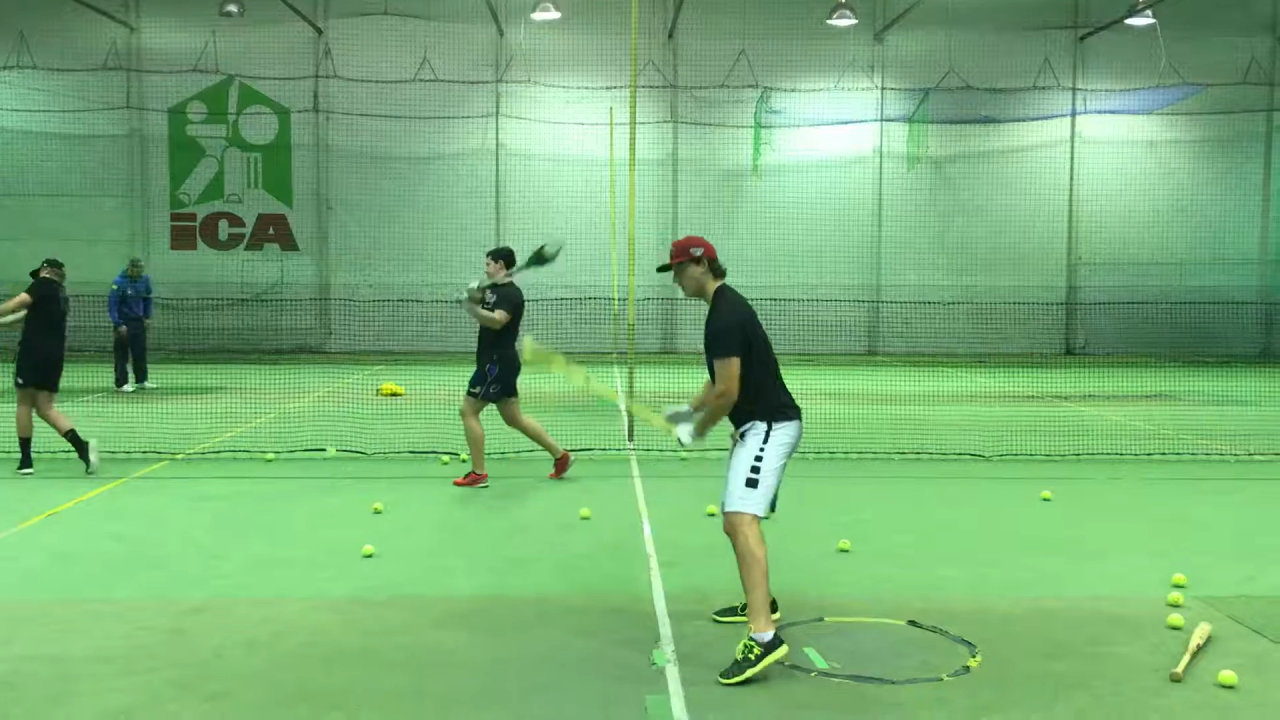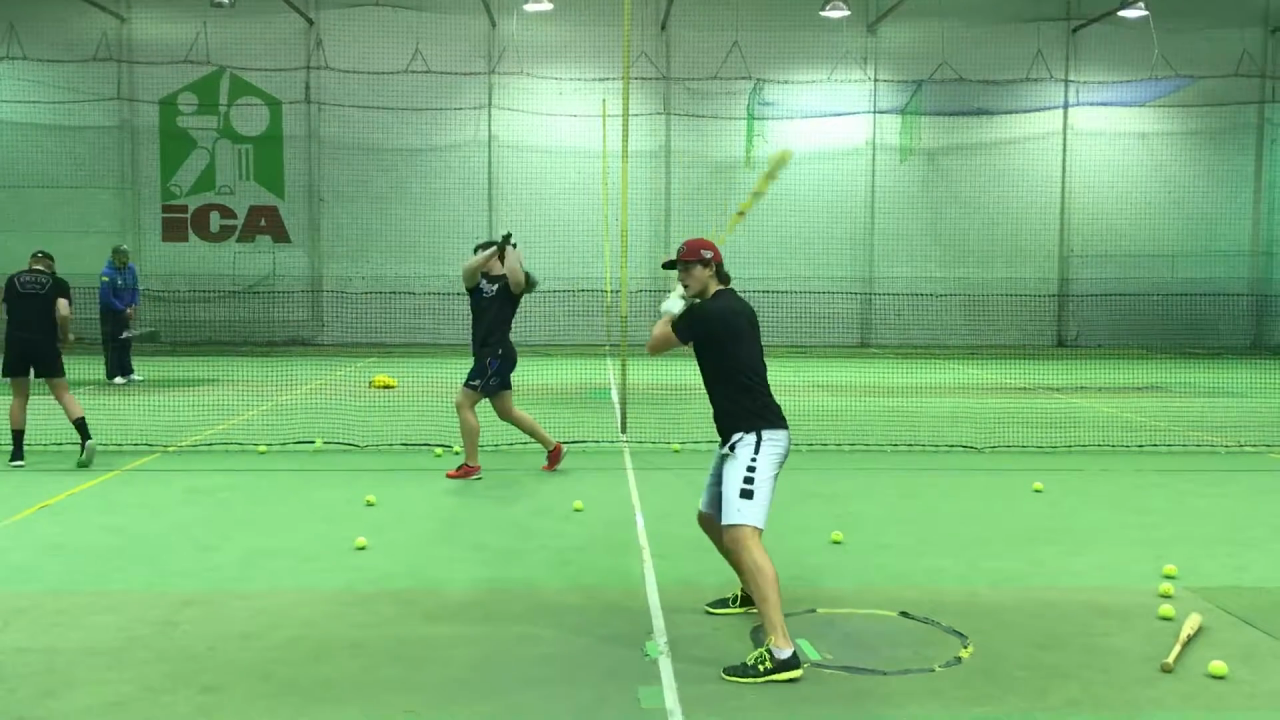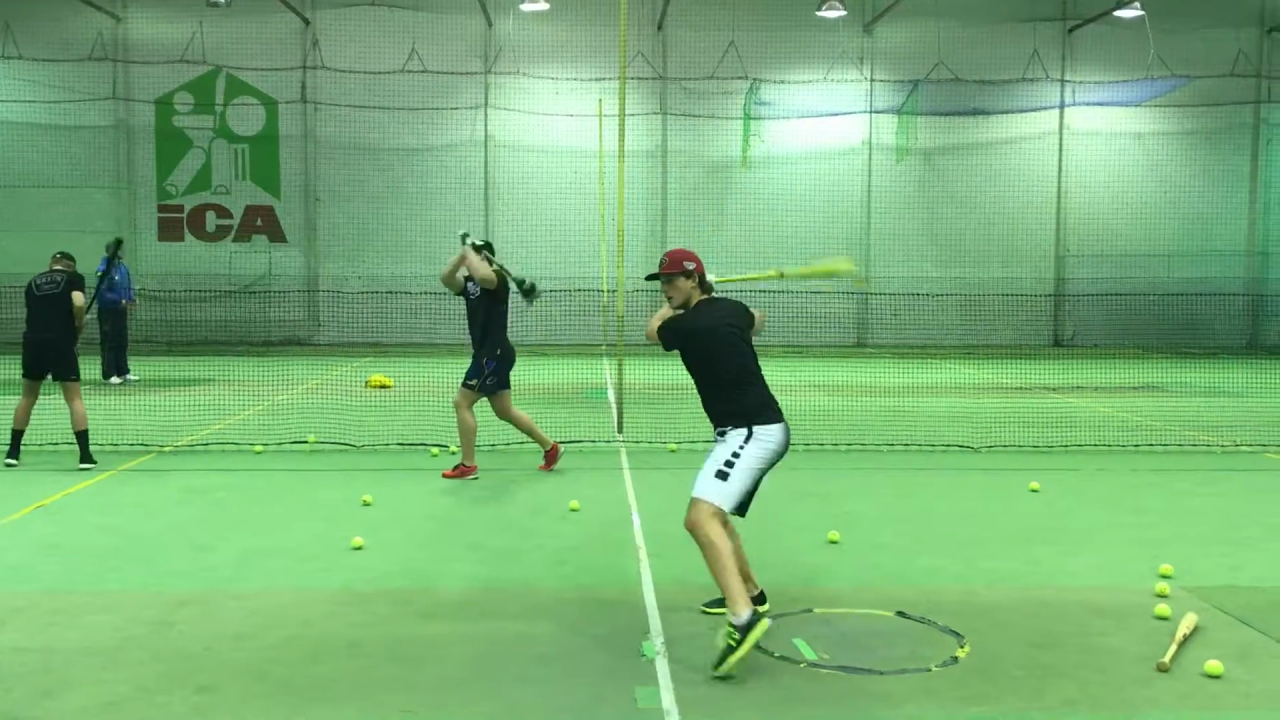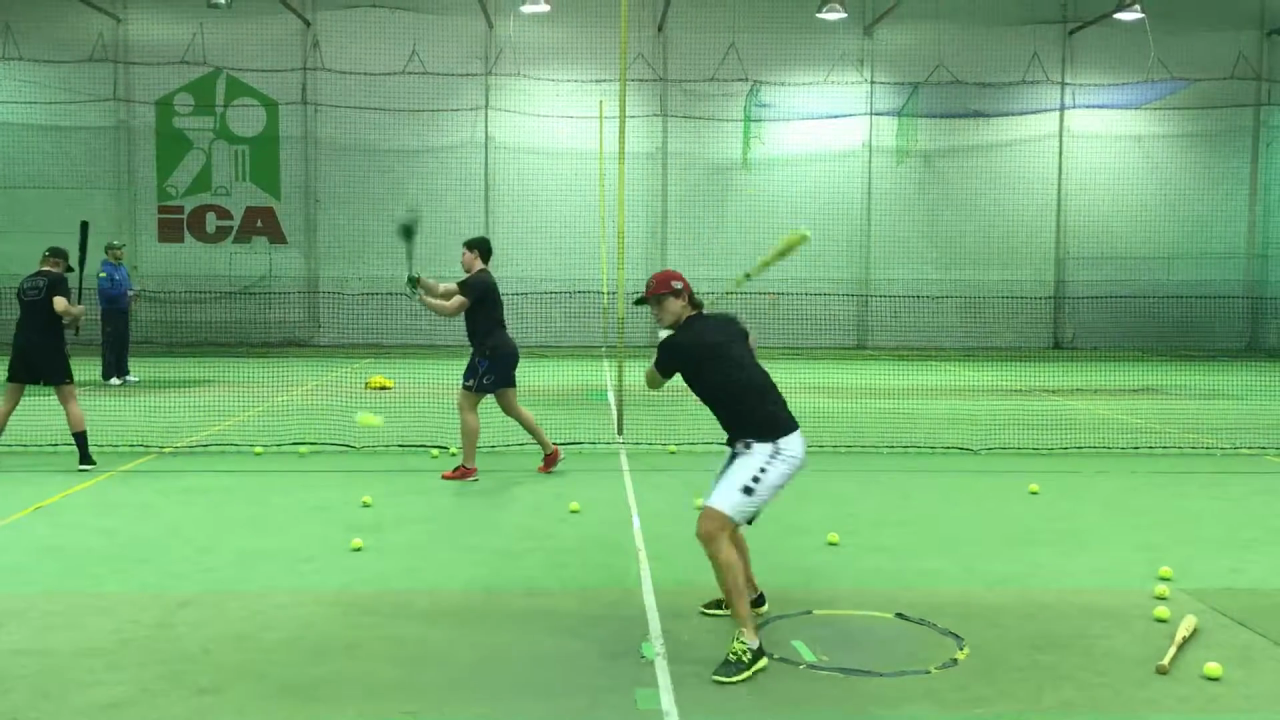
dt=0.4s
person 1, frame 1
left shoulder: (723, 316)
right shoulder: (728, 305)
left elbow: (727, 393)
left wrist: (697, 428)
right wrist: (691, 408)
left hip: (769, 426)
right hip: (763, 425)
left knee: (740, 522)
right knee: (737, 517)
left ankle: (763, 636)
right ankle: (761, 601)
person 1, frame 2
left shoulder: (707, 313)
right shoulder: (736, 307)
left elbow: (655, 343)
left wrist: (672, 307)
right wrist: (684, 306)
left hip: (755, 438)
right hip: (744, 435)
left knee: (741, 536)
right knee: (710, 518)
left ankle: (781, 651)
right ankle: (752, 593)
person 1, frame 3
left shoulder: (683, 327)
right shoulder: (733, 309)
left elbow: (652, 332)
right elbow: (758, 323)
left wrist: (674, 307)
left hip: (750, 432)
right hip: (770, 428)
left knee: (699, 516)
right knee: (711, 508)
left ankle: (743, 615)
right ankle: (749, 591)
person 1, frame 4
left shoulder: (674, 345)
right shoulder: (724, 324)
left elbow: (652, 381)
right elbow: (744, 342)
left hip: (774, 445)
right hip: (752, 444)
left knee: (711, 524)
right knee: (715, 525)
left ankle: (749, 640)
right ankle: (747, 594)
person 2, frame 1
left shoulder: (513, 294)
right shoulder: (489, 288)
left elbow: (495, 322)
right elbow: (471, 296)
left wrist: (471, 308)
right wrist: (469, 297)
left hip: (498, 362)
right hip: (499, 362)
left knee: (468, 411)
right knee: (514, 417)
left ankle: (478, 474)
right ankle: (560, 455)
person 2, frame 2
left shoulder: (509, 283)
right shoulder: (477, 281)
left elbow: (518, 281)
right elbow: (467, 268)
left wrist: (510, 248)
right wrist: (496, 247)
left hip: (497, 354)
right hip: (487, 354)
left knee: (463, 403)
right knee: (506, 411)
left ankle: (471, 466)
right ankle: (553, 447)
person 2, frame 3
left shoulder: (496, 278)
right shoulder: (471, 283)
left elbow: (483, 275)
right elbow: (446, 279)
left wrist: (470, 249)
right wrist: (462, 255)
left hip: (494, 353)
right hip: (492, 353)
left knee: (462, 402)
right knee: (504, 410)
left ankle: (467, 465)
right ankle: (550, 447)
person 2, frame 4
left shoulder: (478, 281)
right shoulder: (476, 281)
left elbow: (450, 309)
right elbow: (442, 289)
left wrist: (422, 298)
right wrist: (421, 282)
left hip: (491, 352)
right hip: (503, 350)
left knee: (466, 404)
right knee: (511, 406)
left ankle: (468, 467)
right ankle: (550, 450)
person 3, frame 1
left shoulder: (45, 284)
right shoulder: (61, 296)
right elbow: (33, 312)
left hip: (34, 350)
right hip: (55, 354)
left knee: (24, 405)
right knee: (45, 408)
left ankle: (26, 460)
right ankle: (82, 446)
person 3, frame 2
left shoulder: (13, 280)
right shoulder: (58, 282)
left elbow: (9, 311)
right elbow: (63, 314)
right wrist: (65, 335)
left hip: (15, 341)
right hip: (44, 342)
left knee: (19, 397)
right knee: (63, 394)
left ankle: (17, 452)
right ankle: (85, 439)
person 3, frame 3
left shoulder: (33, 282)
right shoulder: (73, 277)
left elbow: (35, 313)
right elbow: (79, 304)
right wrist: (79, 324)
left hip: (32, 342)
right hip: (60, 343)
left knee: (28, 398)
right knee: (74, 399)
left ankle: (13, 451)
right ankle: (85, 455)
person 3, frame 4
left shoulder: (25, 283)
right shoulder: (57, 279)
right elbow: (60, 308)
left wrist: (66, 322)
right wrist: (76, 312)
left hip: (22, 347)
right hip: (50, 348)
right knee: (70, 402)
right ankle: (84, 456)
